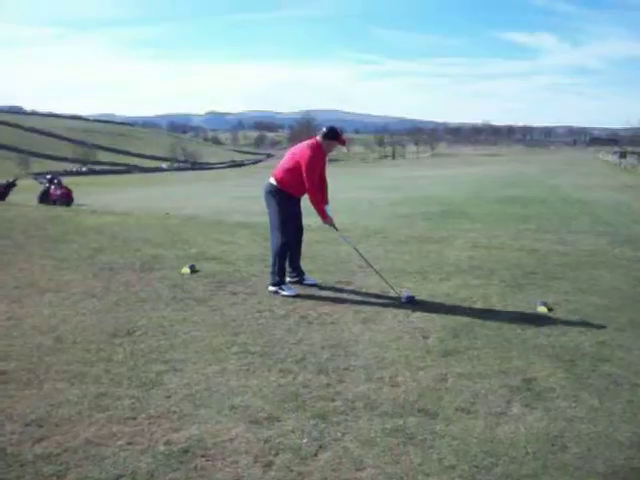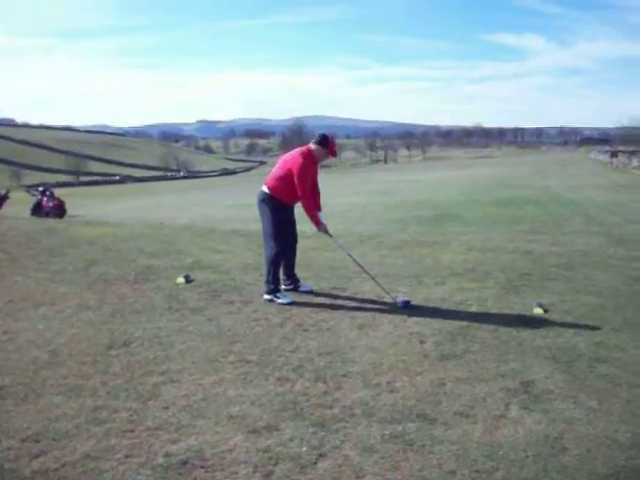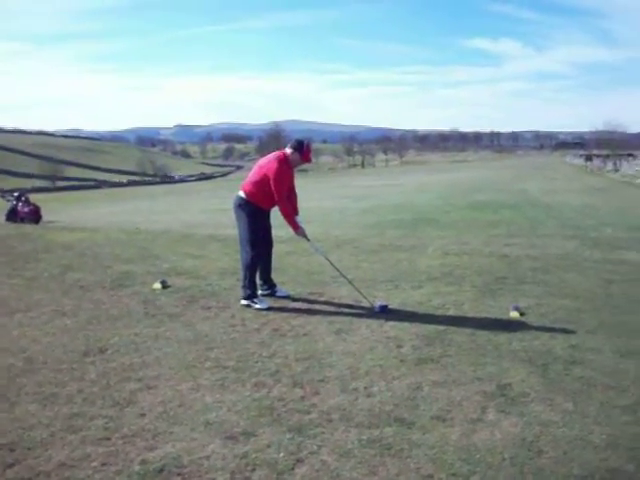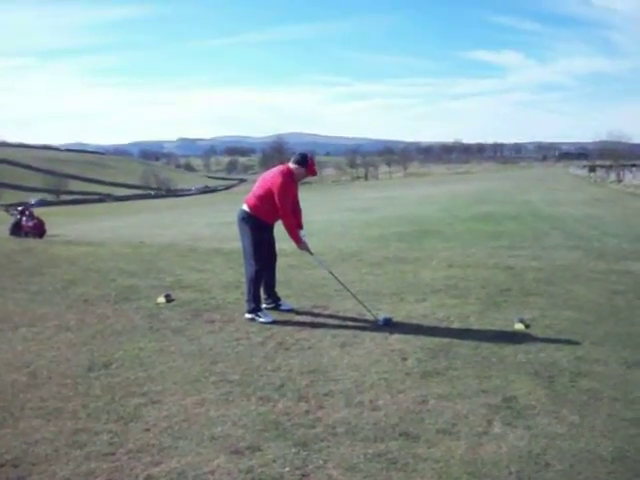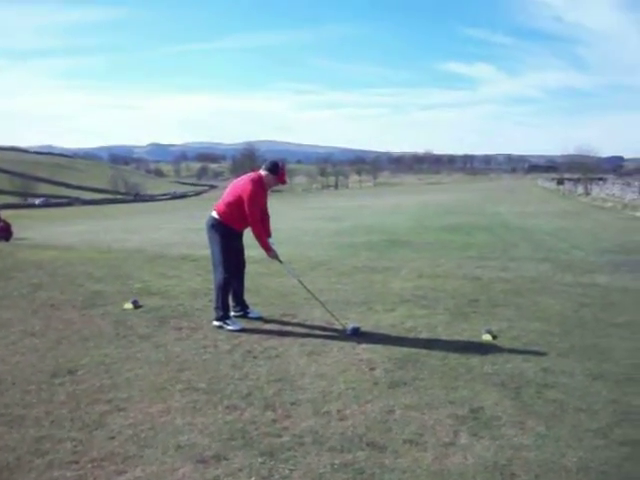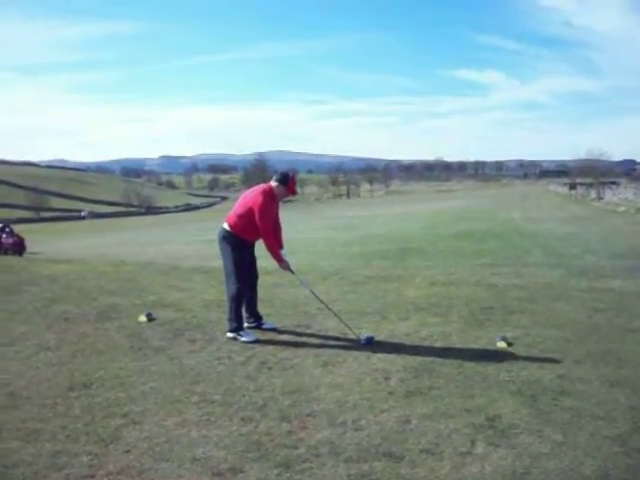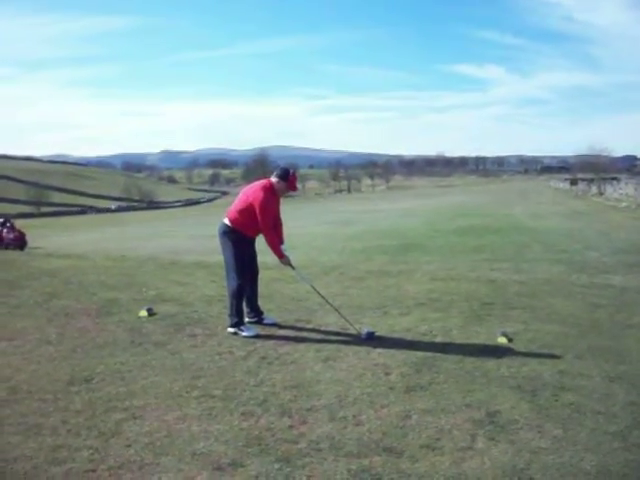
dt=0.7s
person 1, frame 1
left shoulder: (319, 152)
right shoulder: (309, 154)
left elbow: (321, 181)
right elbow: (312, 189)
left wrist: (326, 208)
right wrist: (324, 215)
left hip: (291, 194)
right hip: (278, 193)
left knee: (296, 233)
right knee: (283, 236)
left ankle: (295, 274)
right ankle: (276, 282)
person 1, frame 2
left shoulder: (311, 160)
right shoulder: (301, 161)
left elbow: (313, 189)
right elbow: (304, 196)
left wrist: (319, 215)
right wrist: (317, 223)
left hip: (284, 202)
right hip: (271, 201)
left knee: (290, 241)
right knee: (276, 245)
left ankle: (290, 281)
right ankle: (271, 290)
person 1, frame 3
left shoulder: (286, 164)
right shoulder: (277, 166)
left elbow: (290, 193)
right elbow: (282, 200)
left wrist: (297, 218)
right wrist: (295, 226)
left hip: (260, 207)
right hip: (247, 206)
left knee: (266, 247)
right knee: (252, 250)
left ankle: (266, 286)
right ankle: (248, 295)
person 1, frame 4
left shoulder: (290, 178)
right shoulder: (281, 180)
left elbow: (294, 207)
right elbow: (285, 215)
left wrist: (300, 232)
right wrist: (298, 241)
left hip: (263, 221)
right hip: (251, 220)
left knee: (270, 260)
right knee: (256, 264)
left ankle: (270, 299)
right ankle: (252, 309)
person 1, frame 5
left shoulder: (260, 186)
right shoulder: (251, 187)
left elbow: (263, 215)
right elbow: (255, 222)
left wrist: (269, 240)
right wrist: (268, 249)
left hip: (232, 228)
right hip: (220, 227)
left knee: (238, 268)
right knee: (225, 272)
left ankle: (239, 307)
right ankle: (221, 316)
person 1, frame 6
left shoulder: (271, 197)
right shoulder: (262, 199)
left elbow: (275, 226)
right elbow: (266, 234)
left wrist: (281, 251)
right wrist: (280, 260)
left hip: (244, 239)
right hip: (232, 239)
left knee: (251, 280)
right knee: (238, 283)
left ankle: (253, 319)
right ankle: (234, 328)
person 1, frame 7
left shoulder: (273, 193)
right shoulder: (262, 195)
left elbow: (276, 222)
right elbow: (267, 230)
left wrist: (281, 246)
right wrist: (281, 255)
left hip: (245, 235)
right hip: (232, 234)
left knee: (252, 275)
right knee: (238, 278)
left ankle: (253, 314)
right ankle: (235, 323)
